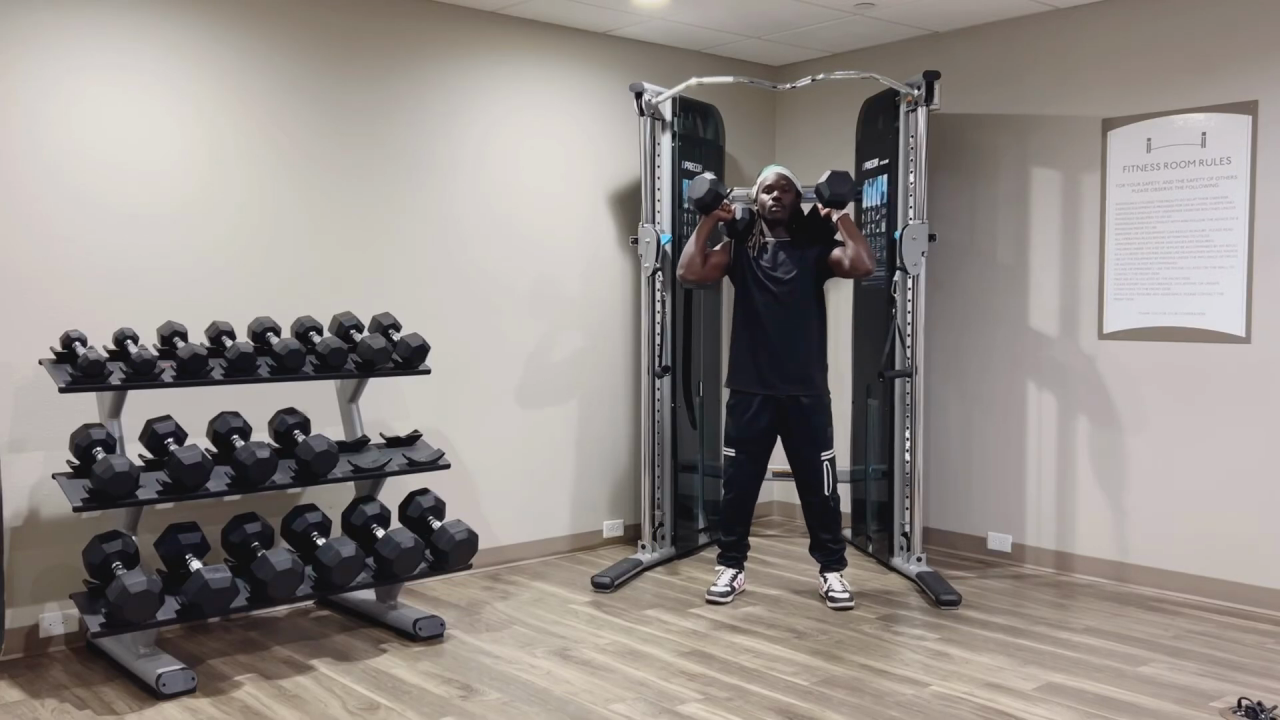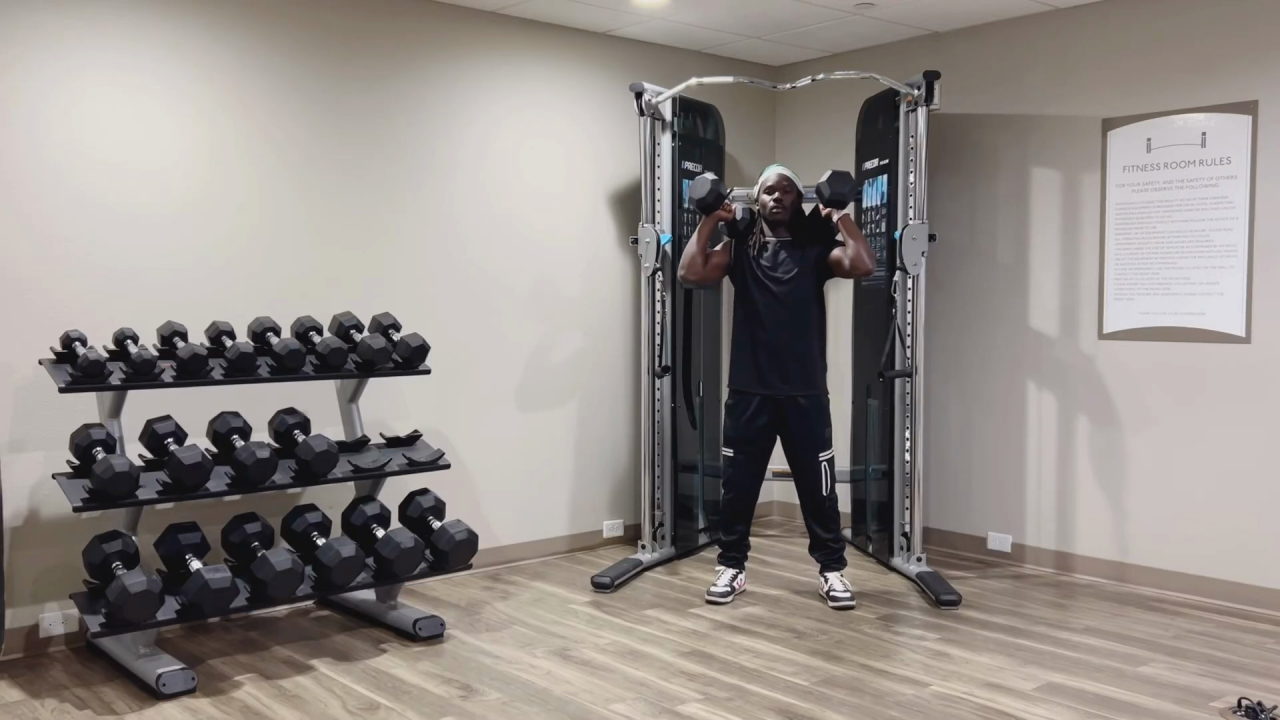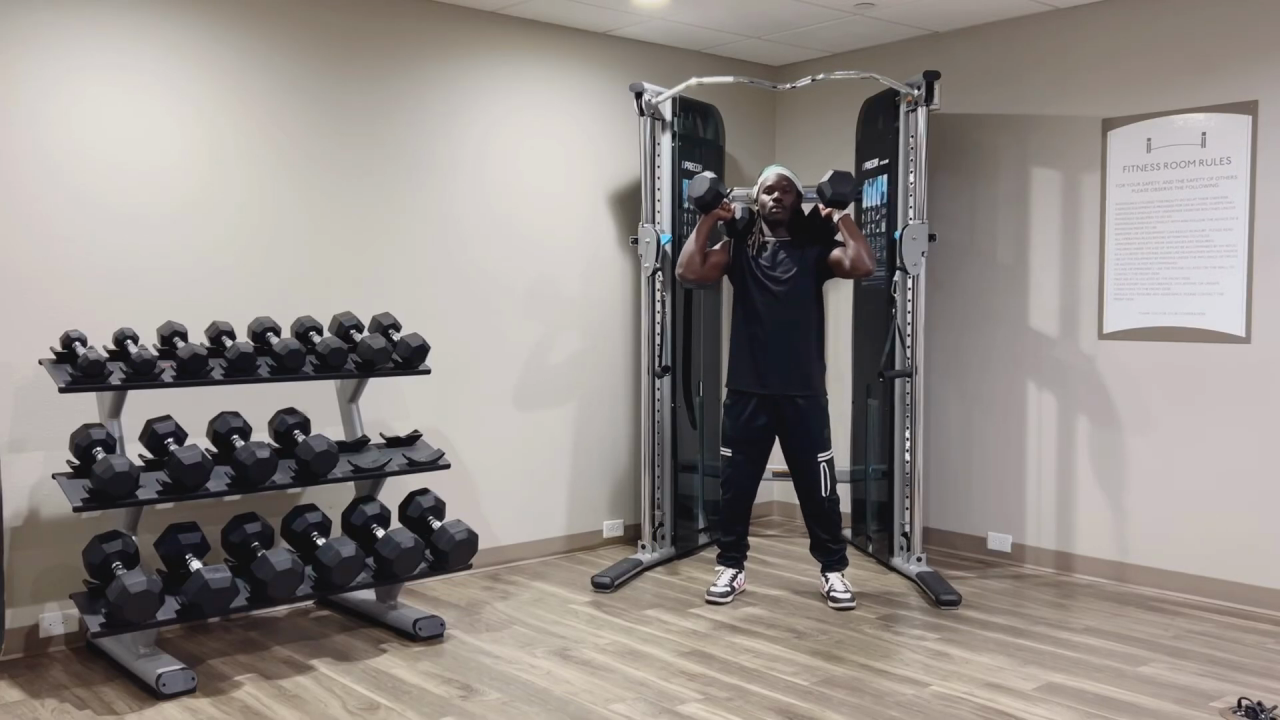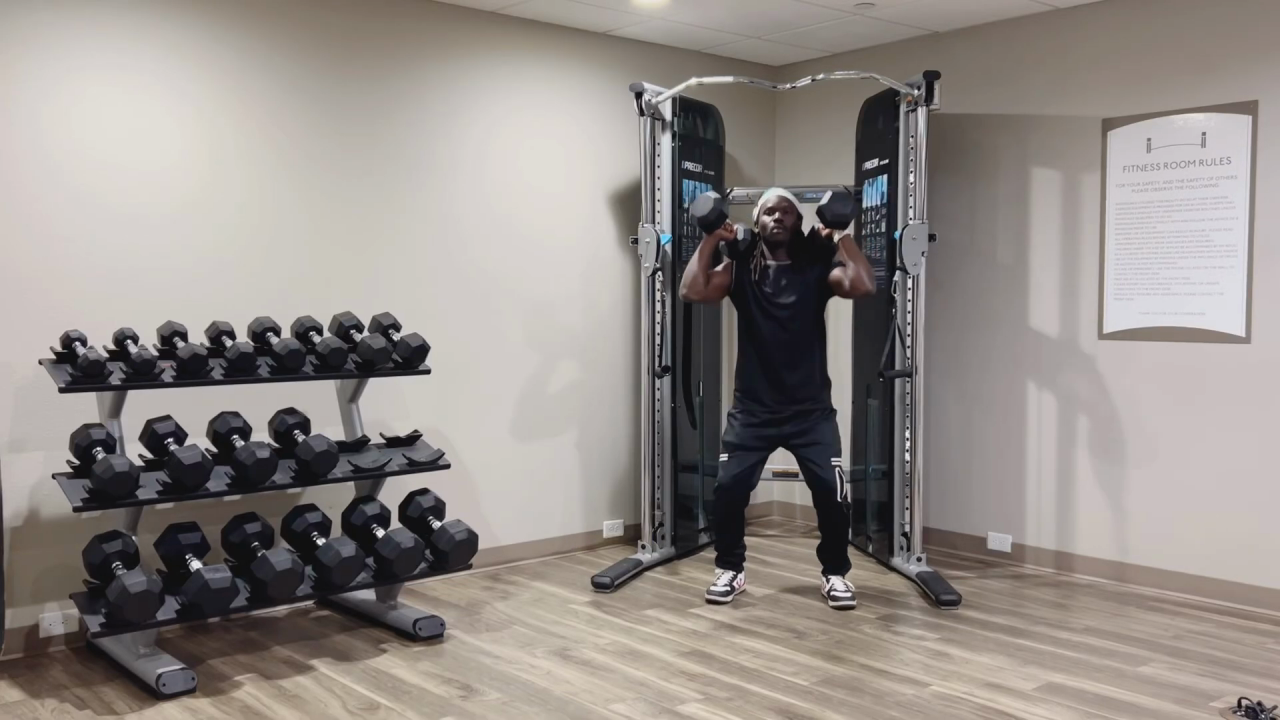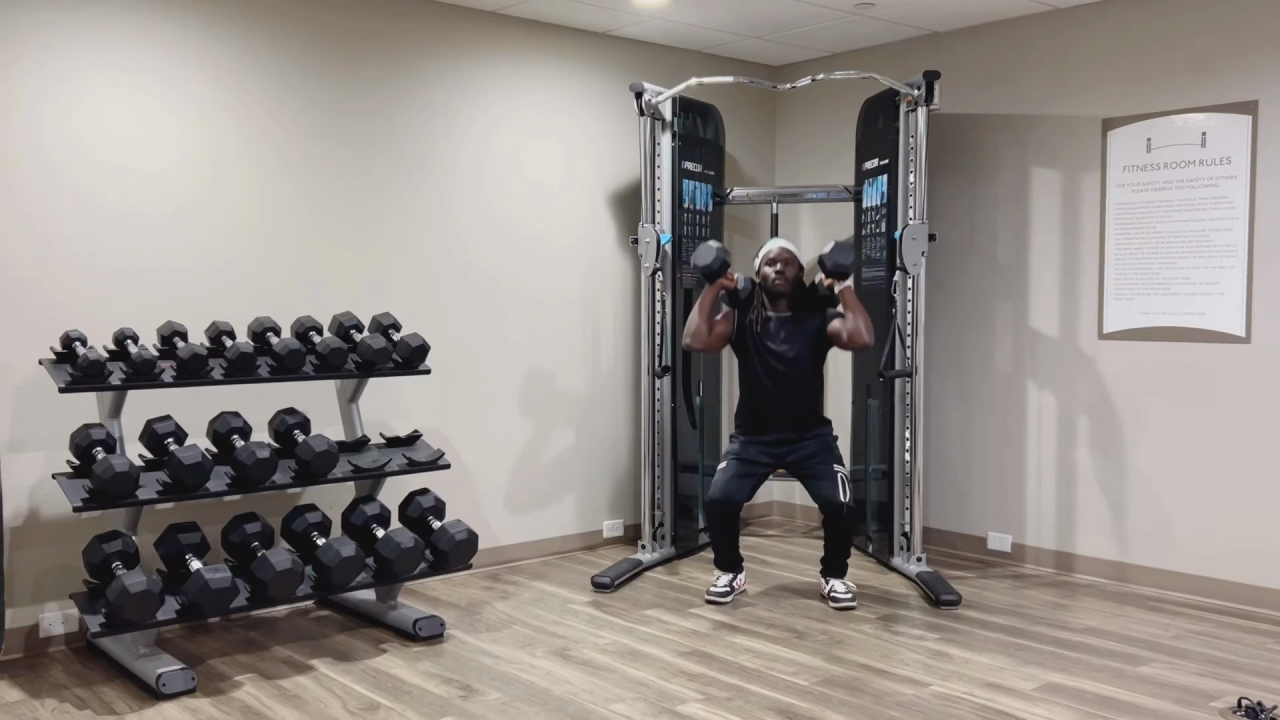
dt=0.3s
person 1, frame 1
left shoulder: (816, 247)
right shoulder: (739, 249)
left elbow: (862, 264)
right elbow: (689, 272)
left wrist: (840, 216)
right wrist: (709, 220)
left hip: (806, 390)
right hip: (750, 390)
left knee: (819, 485)
right knee: (739, 483)
left ankle: (831, 570)
right ankle: (731, 567)
person 1, frame 2
left shoulder: (817, 248)
right shoulder: (739, 249)
left elbow: (862, 265)
right elbow: (690, 272)
left wrist: (841, 216)
right wrist: (710, 221)
left hip: (805, 391)
right hip: (749, 390)
left knee: (818, 485)
right knee: (739, 483)
left ankle: (832, 570)
right ankle: (731, 567)
person 1, frame 3
left shoulder: (816, 248)
right shoulder: (738, 249)
left elbow: (862, 265)
right elbow: (688, 271)
left wrist: (841, 216)
right wrist: (709, 220)
left hip: (803, 391)
right hip: (747, 390)
left knee: (817, 486)
right knee: (737, 484)
left ankle: (833, 570)
right ankle: (731, 567)
person 1, frame 4
left shoulder: (818, 268)
right shoulder: (739, 270)
left elbow: (864, 286)
right elbow: (691, 291)
left wrist: (842, 237)
right wrist: (711, 240)
left hip: (810, 408)
right hip: (752, 408)
left knee: (832, 490)
right knee: (728, 488)
left ankle: (834, 573)
right ankle: (730, 569)
person 1, frame 5
left shoulder: (818, 318)
right shoulder: (741, 318)
left elbow: (862, 339)
right elbow: (694, 341)
left wrist: (844, 288)
right wrist: (712, 289)
left hip: (810, 436)
right hip: (752, 436)
left knee: (837, 503)
right knee: (720, 499)
left ankle: (834, 575)
right ankle: (730, 571)
